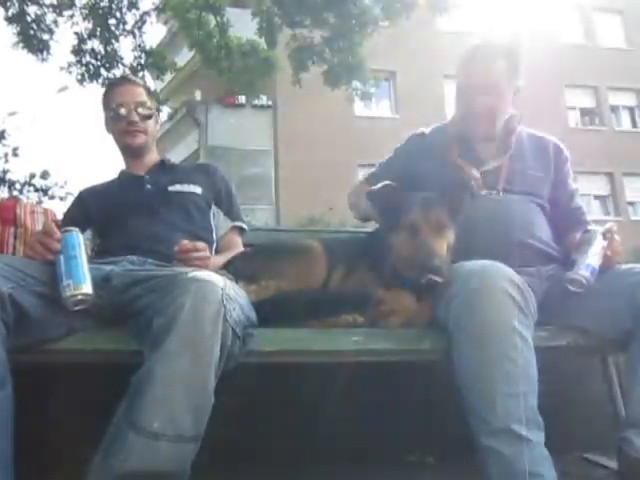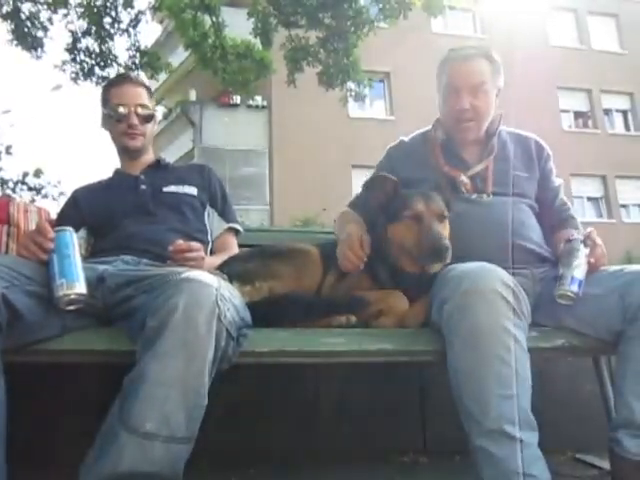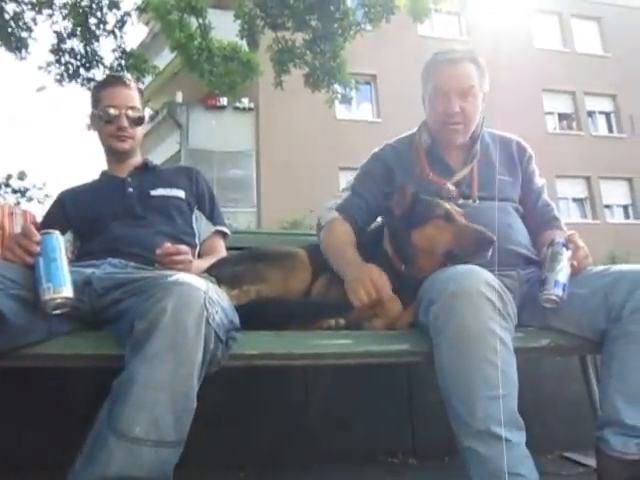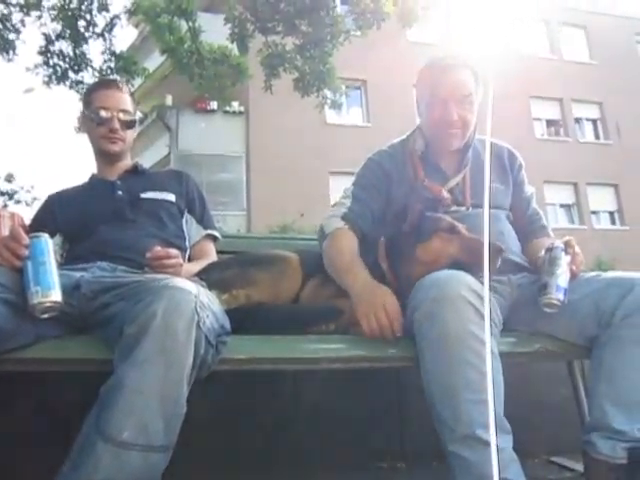
dt=0.4s
person 1, frame 1
left shoulder: (547, 151)
right shoulder: (425, 146)
left elbow: (573, 227)
right elbow: (362, 193)
right wrist: (374, 203)
left hip: (554, 279)
right hip: (471, 278)
right knee: (490, 285)
person 1, frame 2
left shoulder: (530, 149)
right shoulder: (408, 154)
left elbow: (560, 224)
right elbow: (355, 213)
right wrist: (350, 233)
left hip: (547, 280)
right hip: (464, 280)
right knee: (482, 287)
person 1, frame 3
left shoulder: (512, 150)
right shoulder: (394, 158)
left elbow: (544, 222)
right elbow: (337, 219)
left wrist: (563, 246)
right wrist: (353, 267)
left hip: (533, 281)
right hip: (452, 283)
right knee: (469, 289)
person 1, frame 4
left shoulder: (504, 159)
right shoulder: (387, 164)
left elbow: (533, 231)
right elbow: (338, 229)
right wrist: (364, 286)
left hip: (520, 287)
right hip: (442, 289)
right knee: (453, 294)
person 2, frame 1
left shoulder: (204, 176)
right shoulder: (93, 197)
left elbow: (236, 252)
right elbow: (60, 248)
left wrist: (211, 263)
right wrist: (41, 245)
left hip: (171, 281)
right hip: (91, 280)
left knee: (204, 293)
person 2, frame 2
left shoulder: (199, 177)
right shoulder: (87, 196)
left elbow: (232, 253)
right elbow: (54, 247)
left wrist: (205, 263)
right wrist: (33, 245)
left hip: (167, 281)
right hip: (87, 277)
left knee: (198, 293)
person 2, frame 3
left shoulder: (186, 180)
right shoulder: (74, 198)
left elbow: (219, 256)
right elbow: (40, 249)
left wrist: (194, 266)
left hip: (152, 283)
right hip: (72, 282)
left knee: (186, 295)
person 2, frame 4
left shoulder: (176, 183)
right shoulder: (62, 202)
left elbow: (210, 259)
left wrist: (184, 271)
left hip: (143, 286)
right hip: (60, 285)
left knee: (178, 300)
